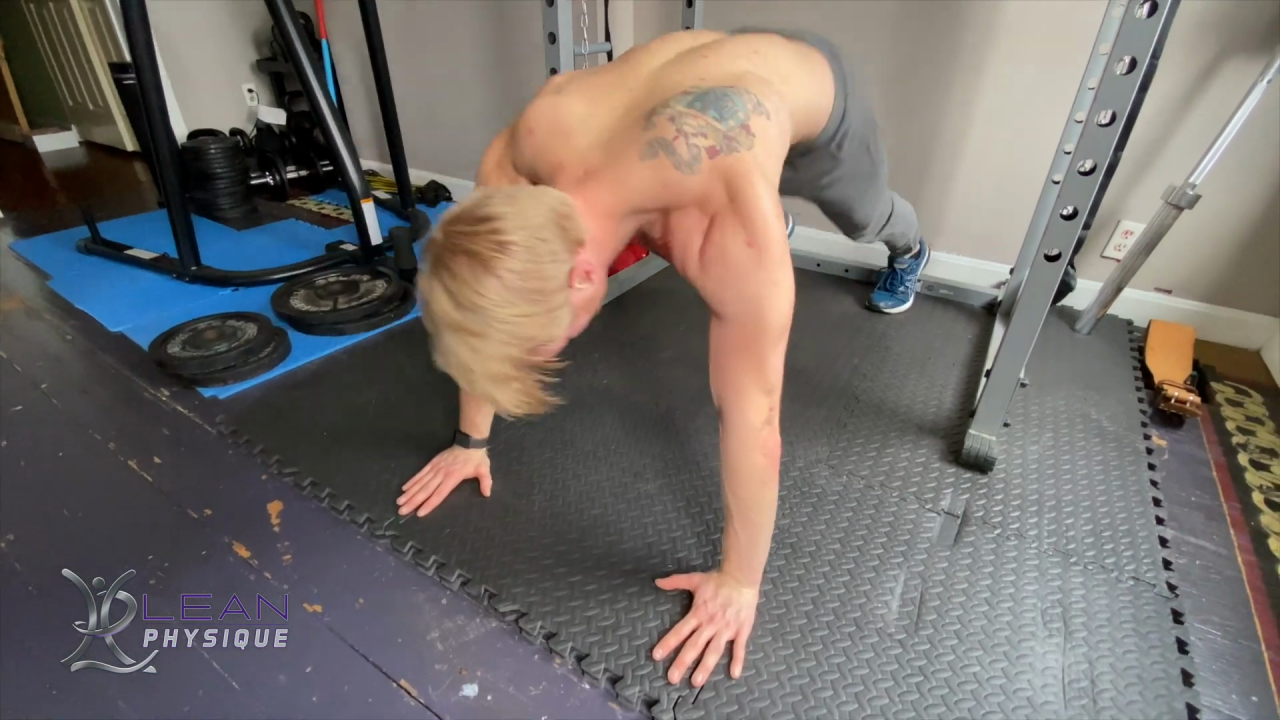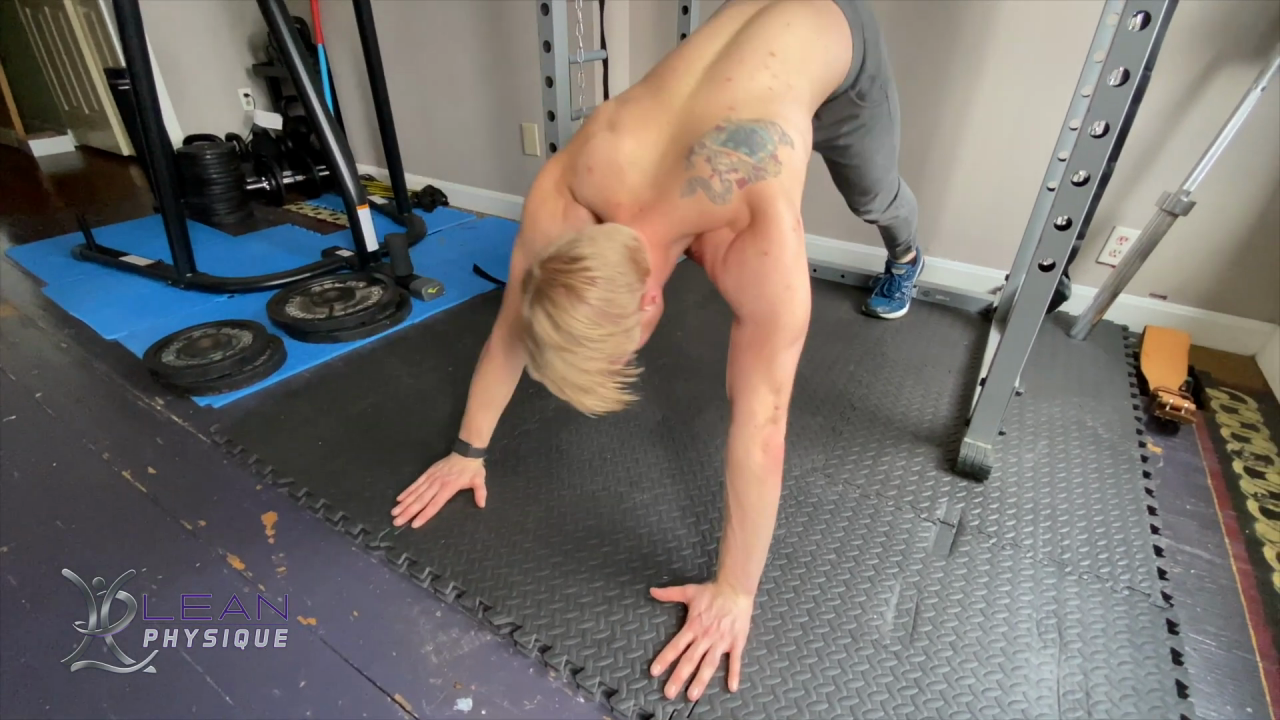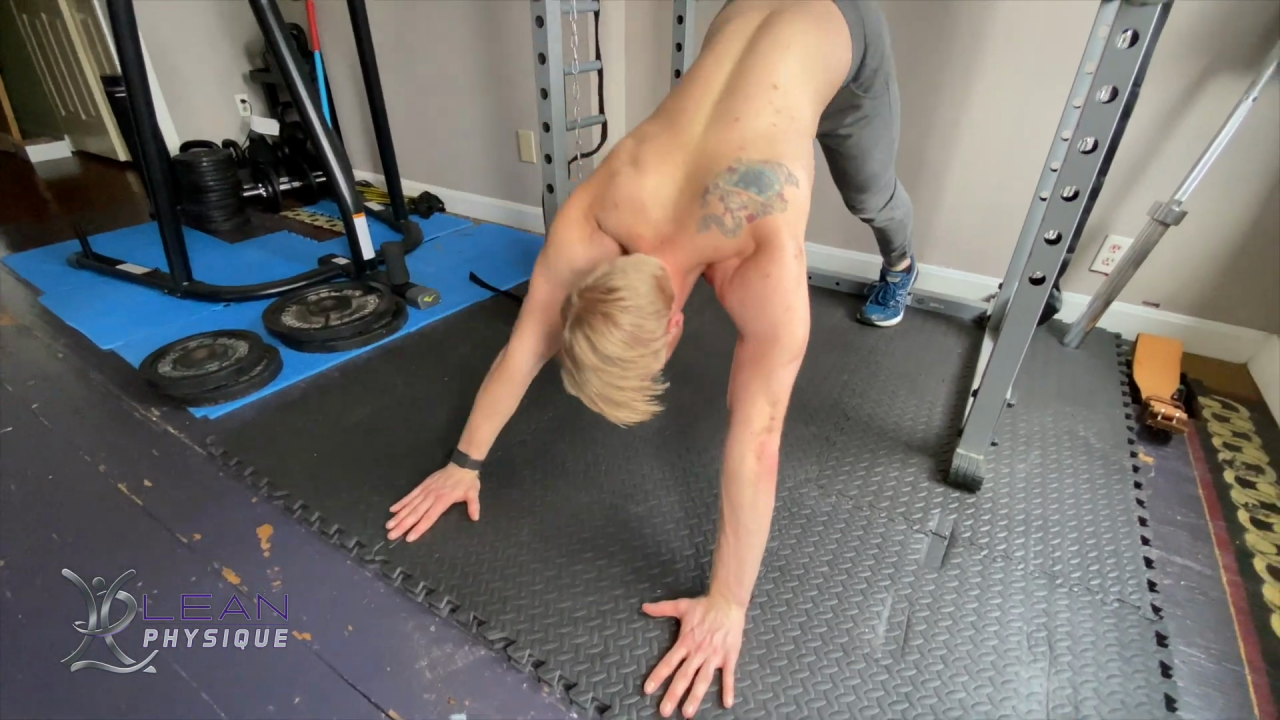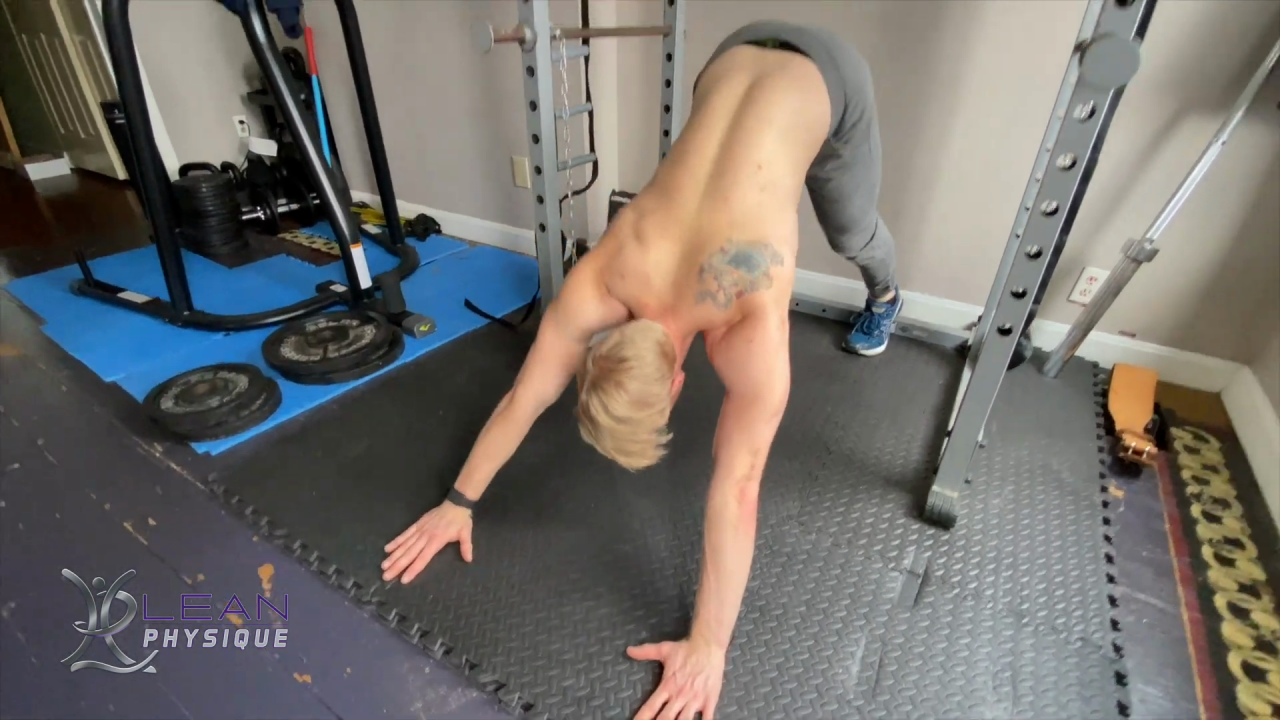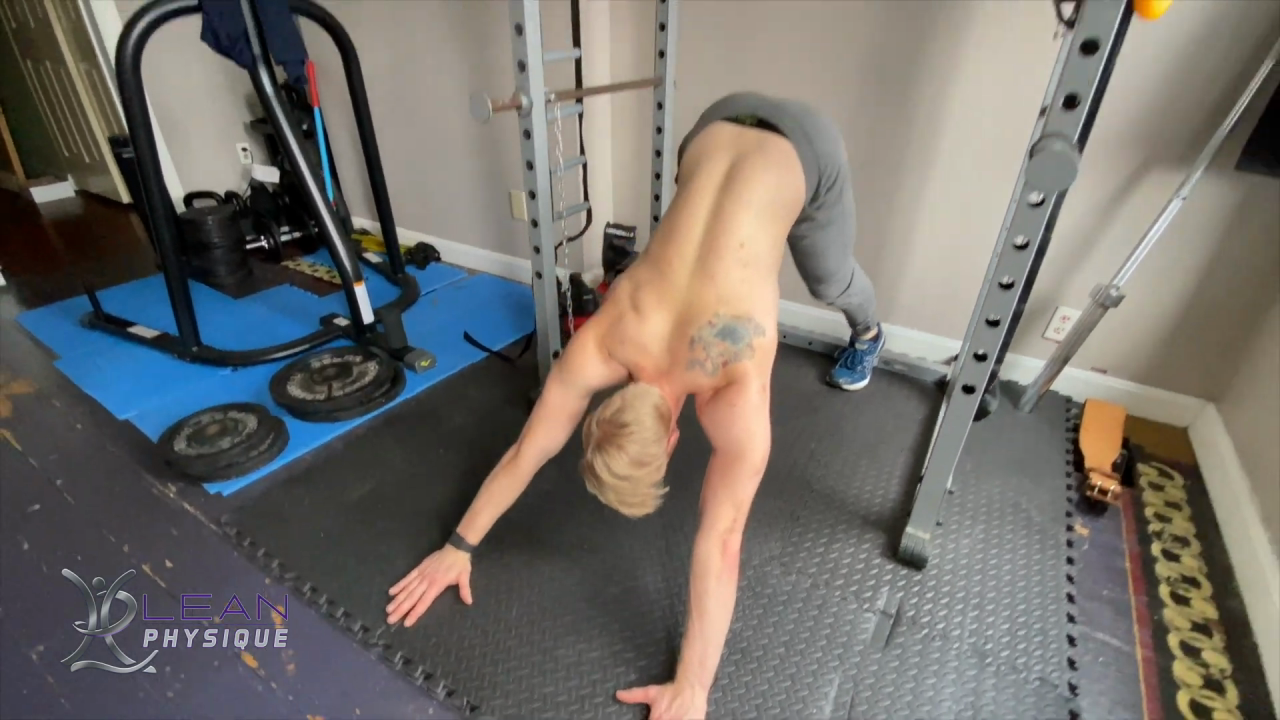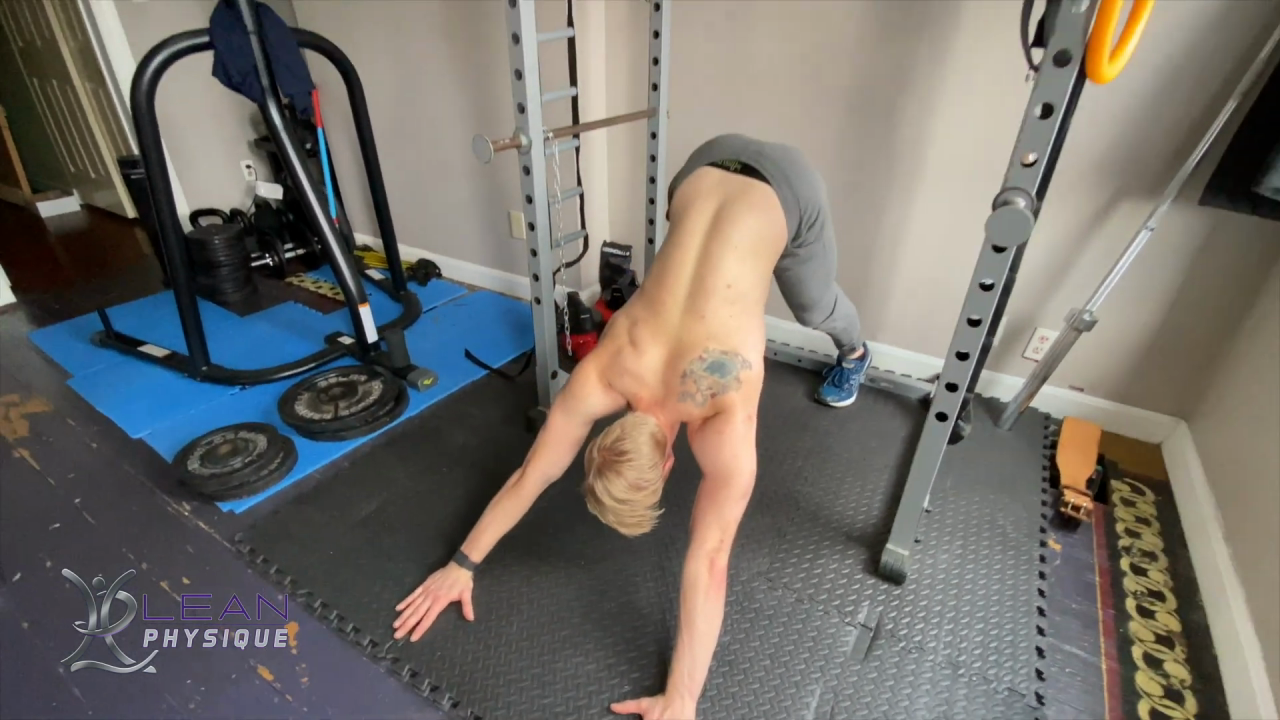
dt=0.2s
person 1, frame 1
left shoulder: (731, 230)
right shoulder: (514, 162)
left elbow: (750, 414)
right elbow: (497, 320)
right wrist: (471, 439)
left hip: (817, 109)
right hip: (750, 74)
left knee: (867, 218)
left ankle: (907, 250)
person 1, frame 2
left shoulder: (757, 242)
right shoulder: (567, 185)
left elbow: (761, 417)
right elbow: (511, 324)
left knee: (873, 197)
left ankle: (903, 255)
person 1, frame 3
left shoulder: (763, 266)
right shoulder: (591, 220)
left elbow: (756, 434)
right elbow: (524, 348)
right wrist: (465, 463)
left knee: (870, 196)
left ankle: (898, 264)
person 1, frame 4
left shoulder: (749, 329)
right shoulder: (600, 284)
left elbow: (737, 485)
right elbow: (524, 397)
left wrist: (708, 650)
right wrist: (459, 502)
left hip: (827, 80)
right hip: (741, 59)
left knee: (851, 232)
left ankle: (883, 297)
person 1, frame 5
left shoulder: (734, 391)
right shoulder: (602, 344)
left elbow: (720, 538)
right elbow: (528, 450)
right wrist: (458, 547)
left hip: (804, 148)
right hip: (723, 128)
left knee: (829, 281)
left ankle: (865, 334)
person 1, frame 6
left shoulder: (722, 419)
right shoulder: (601, 377)
left elbow: (708, 557)
right elbow: (532, 474)
right wrist: (461, 564)
left hip: (784, 187)
right hip: (713, 168)
left knee: (814, 307)
left ankle: (852, 351)
